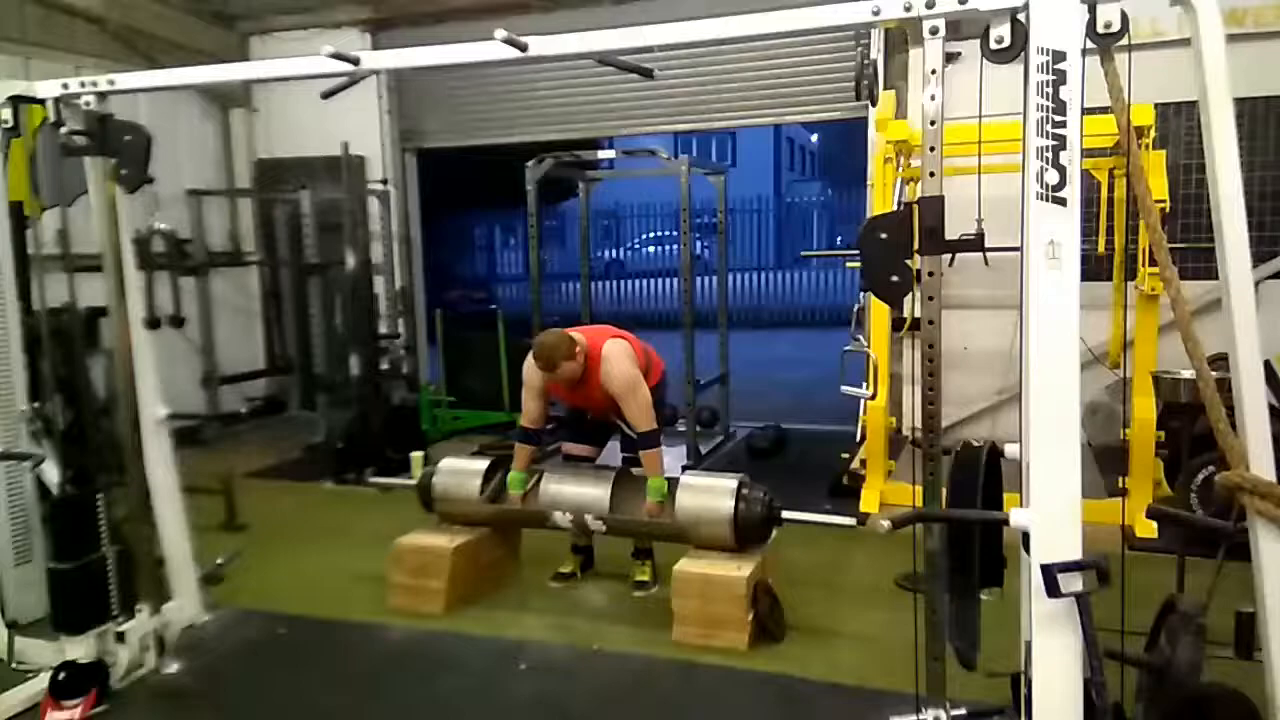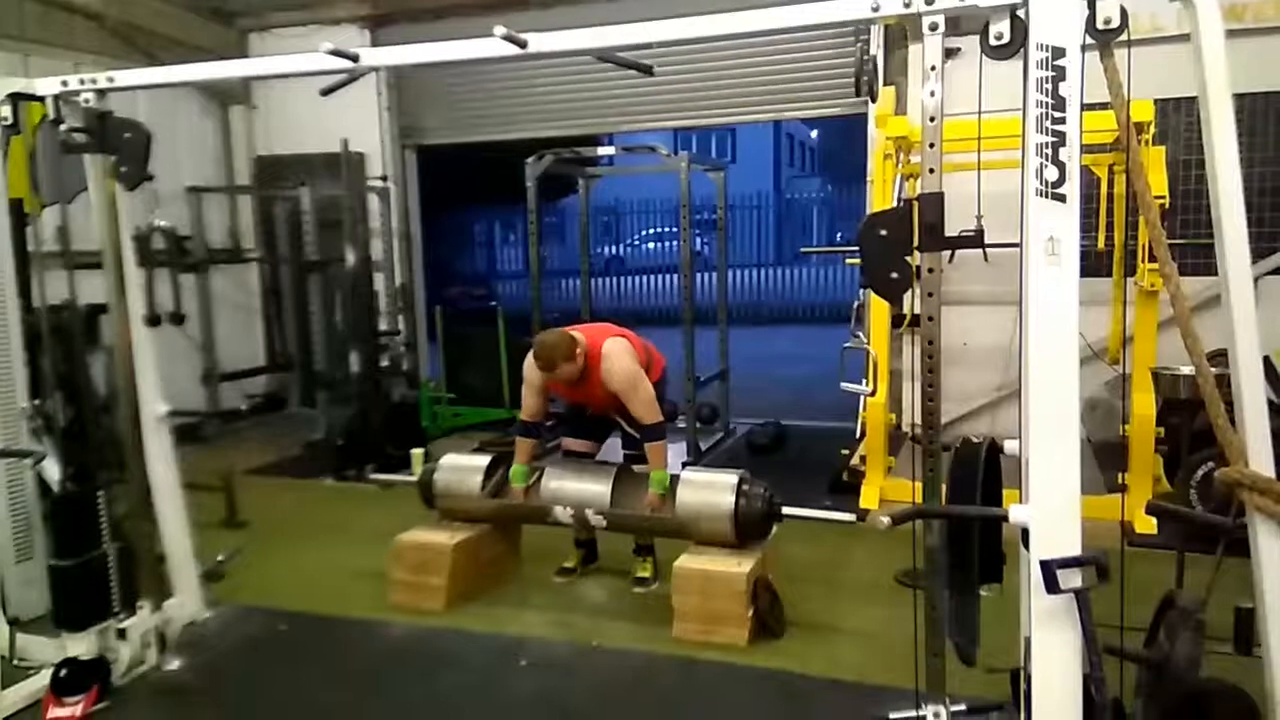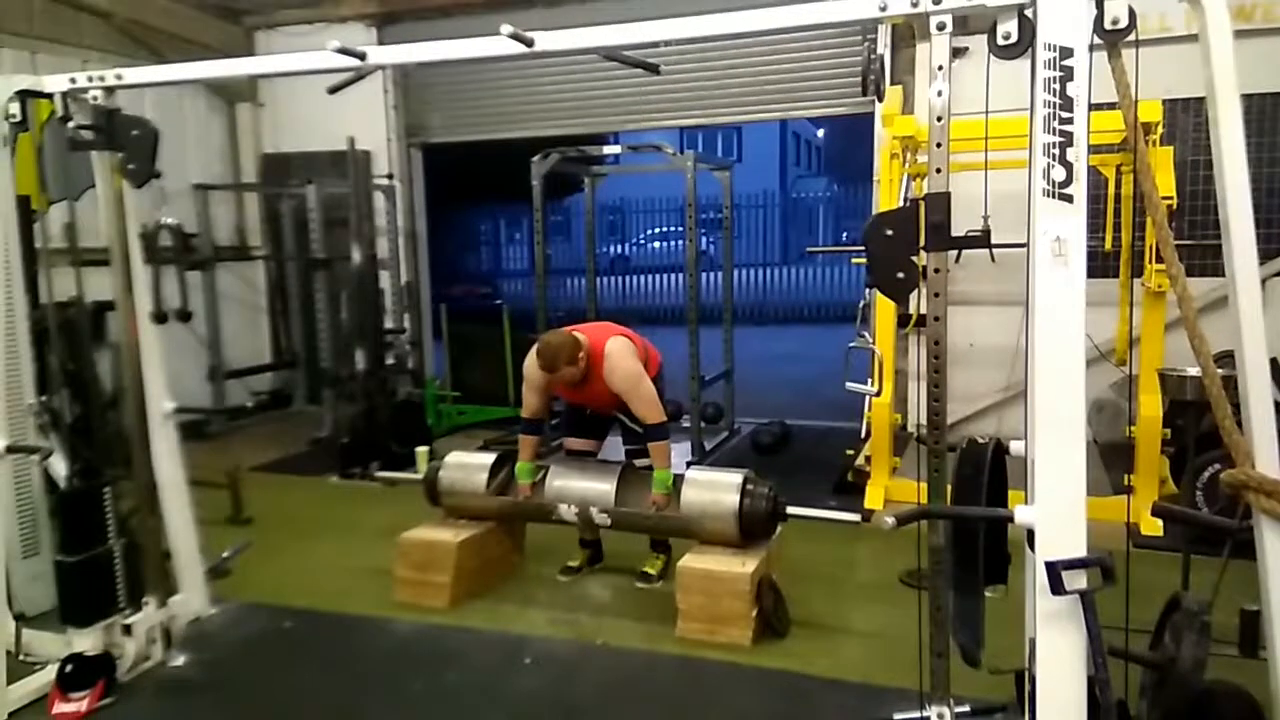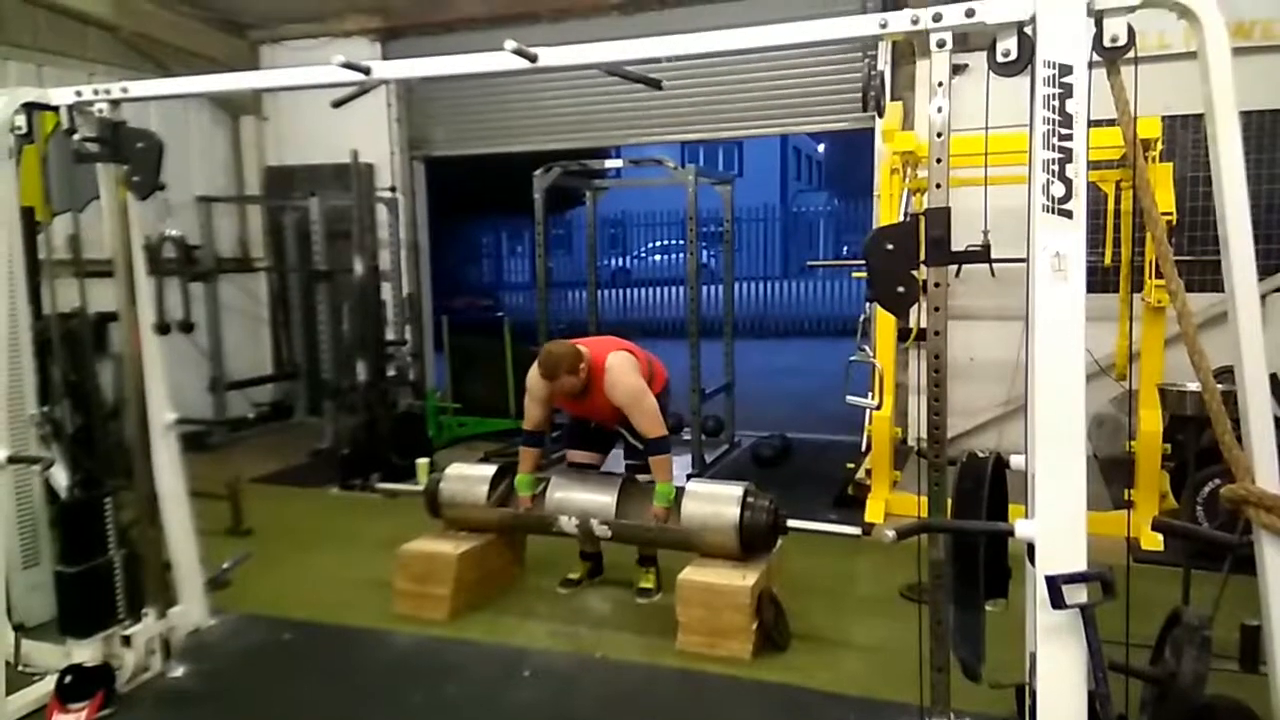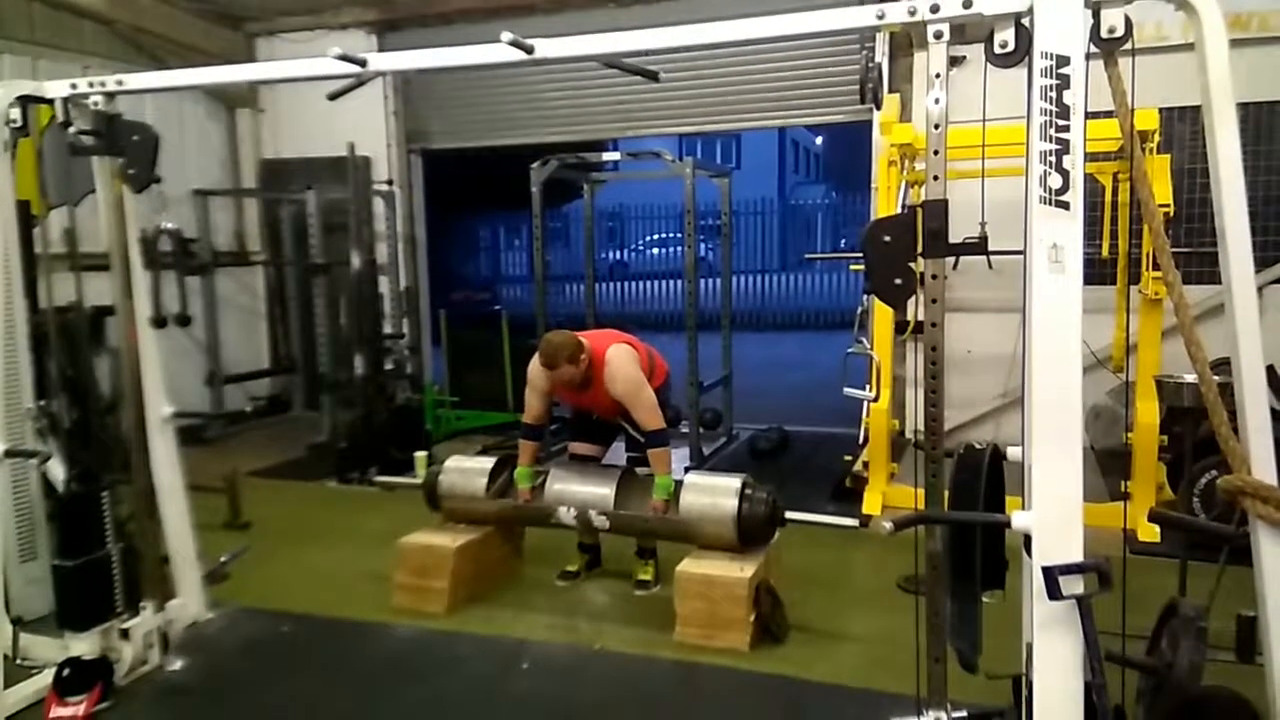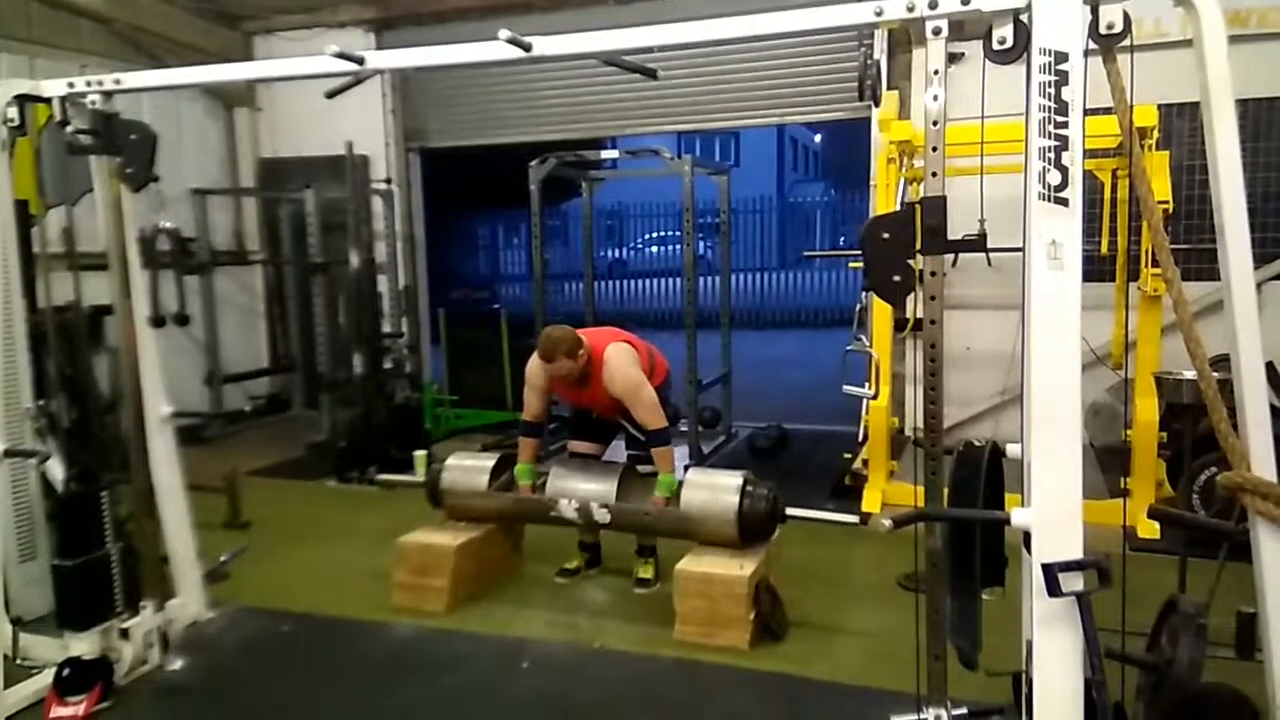
dt=0.3s
person 1, frame 1
left shoulder: (614, 362)
right shoulder: (535, 366)
left elbow: (646, 430)
right elbow: (530, 425)
left wrist: (656, 491)
right wrist: (517, 483)
left hip: (643, 388)
right hip: (588, 401)
left ankle: (643, 557)
right ankle: (581, 554)
person 1, frame 2
left shoulder: (616, 361)
right shoulder: (536, 363)
left elbow: (652, 422)
right elbow: (530, 419)
left wrist: (658, 483)
right wrist: (519, 476)
left hip: (643, 386)
right hip: (587, 398)
left knee: (638, 471)
left ankle: (645, 554)
right ankle: (585, 549)
person 1, frame 3
left shoulder: (617, 360)
right shoulder: (536, 362)
left elbow: (655, 421)
right elbow: (531, 416)
left wrist: (662, 483)
right wrist: (525, 473)
left hip: (640, 384)
right hip: (587, 398)
left knee: (640, 466)
left ankle: (660, 549)
right ankle: (590, 547)
person 1, frame 4
left shoulder: (618, 375)
right shoulder: (539, 375)
left elbow: (656, 436)
right elbow: (533, 429)
left wrist: (663, 496)
right wrist: (525, 485)
left hip: (645, 397)
right hip: (590, 410)
left knee: (641, 482)
left ankle: (648, 564)
right ankle: (590, 560)
person 1, frame 5
left shoulder: (618, 367)
right shoulder: (540, 367)
left elbow: (655, 429)
right elbow: (532, 422)
left wrist: (662, 488)
right wrist: (524, 478)
left hip: (647, 389)
right hip: (593, 402)
left ankle: (646, 557)
right ankle: (588, 553)
person 1, frame 6
left shoulder: (617, 366)
right shoulder: (539, 365)
left elbow: (656, 427)
right elbow: (532, 419)
left wrist: (665, 485)
right wrist: (524, 475)
left hip: (646, 388)
right hip: (591, 401)
left knee: (643, 473)
left ankle: (647, 555)
right ankle: (588, 551)
